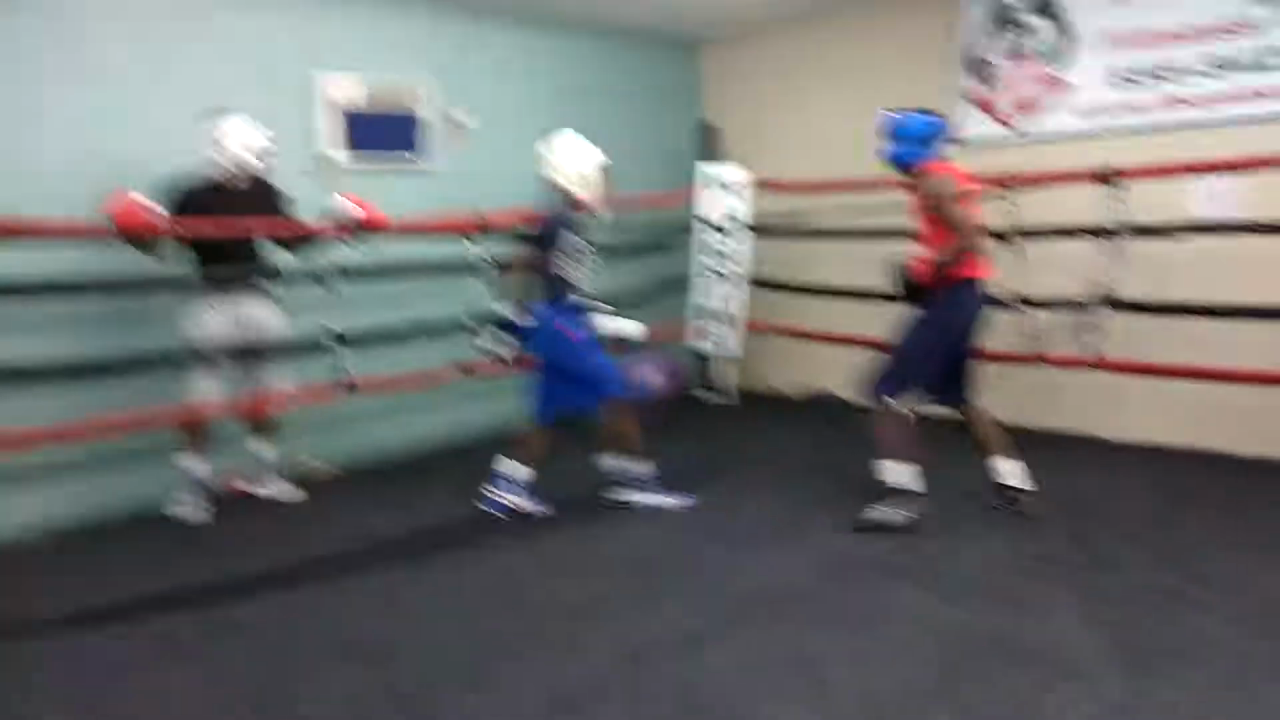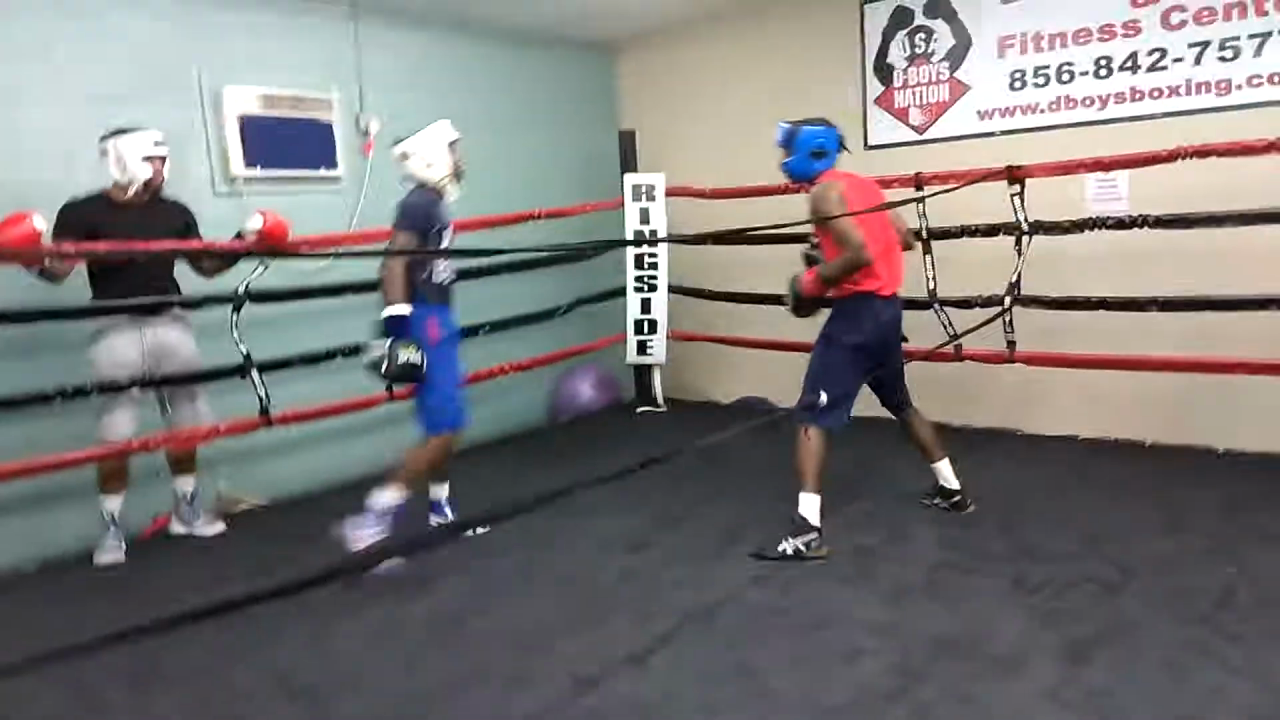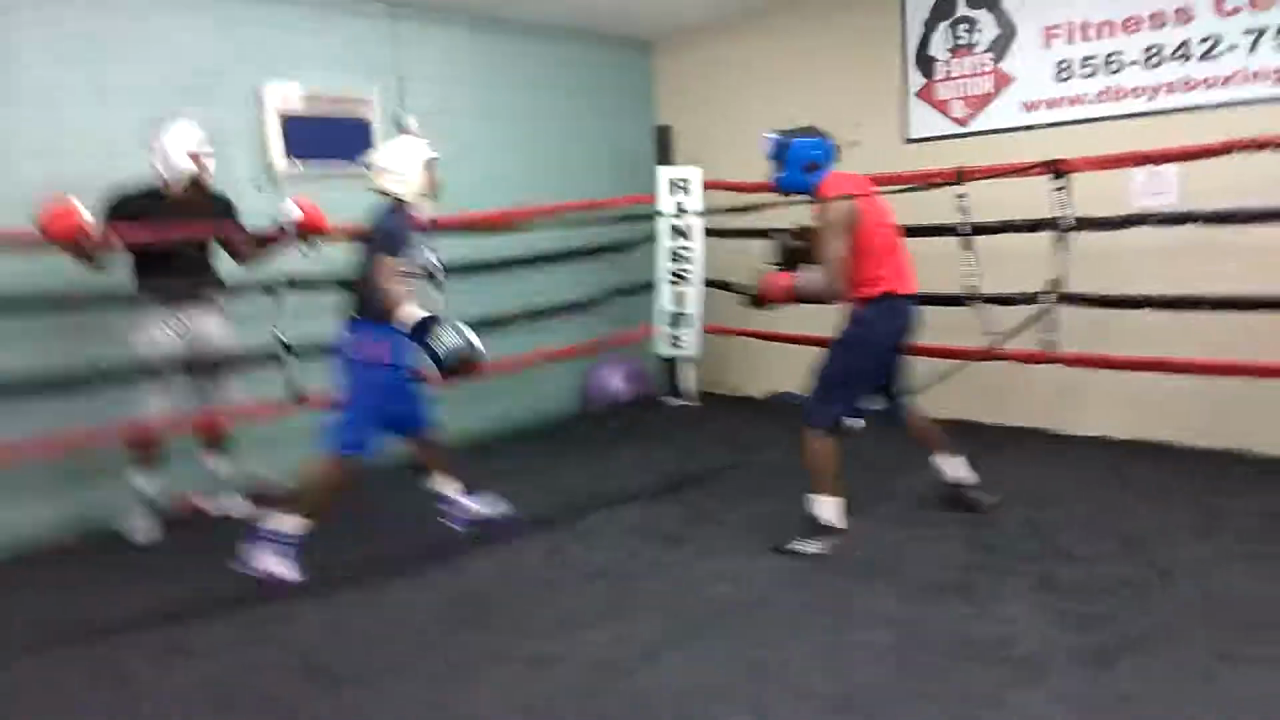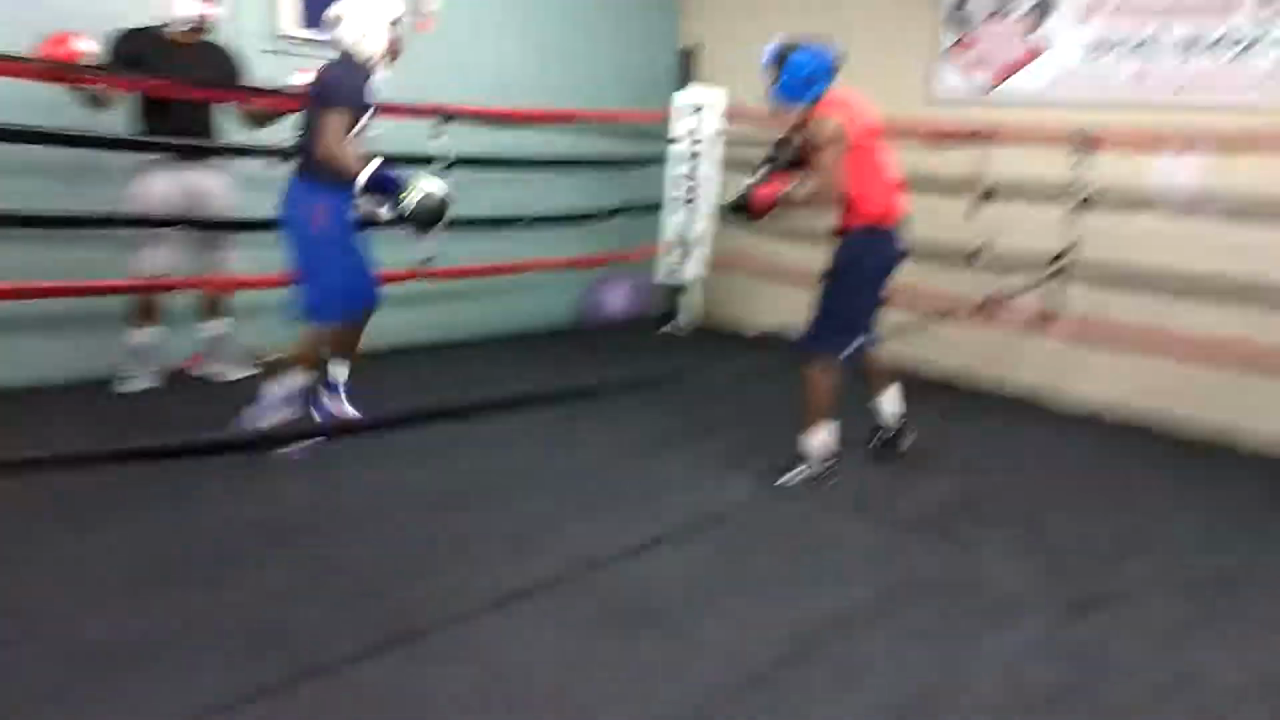
dt=0.2s
person 1, frame 1
left shoulder: (935, 180)
right shoulder: (951, 176)
left elbow: (970, 237)
left wrist: (926, 267)
left hip: (951, 295)
right hip: (964, 296)
left knee: (888, 390)
right knee: (955, 396)
left ankle: (904, 493)
right ankle: (1015, 485)
person 1, frame 2
left shoulder: (826, 192)
right shoulder: (861, 186)
left elbow: (859, 254)
right elbow: (904, 237)
left wrist: (813, 281)
left hip: (857, 308)
right hip: (885, 305)
left knee: (812, 413)
right knee: (899, 403)
left ankle: (807, 528)
right ankle: (951, 489)
person 1, frame 3
left shoulder: (834, 204)
right shoulder: (854, 185)
left elbow: (834, 287)
left wrist: (782, 286)
right wrist: (811, 247)
left hip: (880, 309)
right hip: (894, 303)
left knee: (819, 417)
right knee: (890, 404)
left ankle: (825, 527)
right ankle: (964, 483)
person 1, frame 4
left shoulder: (824, 120)
right shoulder: (848, 106)
left elbow: (826, 189)
left wrist: (768, 193)
right wrist: (798, 152)
left hip: (867, 235)
right hip: (883, 231)
left knee: (821, 348)
right knee: (848, 335)
left ankle: (817, 454)
right ankle: (893, 422)
person 2, frame 1
left shoulder: (573, 219)
right shoulder: (558, 219)
left wrist: (601, 318)
right wrist: (512, 323)
left hip: (564, 323)
right hip: (558, 327)
left knee: (551, 417)
right knee: (620, 396)
left ankle: (504, 488)
right ankle: (635, 482)
person 2, frame 2
left shoulder: (431, 203)
right shoulder: (420, 204)
left elbow: (402, 266)
right elbow: (394, 266)
left wrist: (390, 331)
right wrist: (398, 330)
left hip: (437, 324)
right hip: (427, 328)
left knee: (449, 422)
right knee: (443, 435)
left ankle: (440, 511)
right ankle: (376, 518)
person 2, frame 3
left shoulder: (399, 221)
right shoulder: (392, 223)
right elbow: (386, 292)
right wrist: (431, 328)
left hip: (388, 345)
right hip: (375, 347)
left knee: (420, 428)
right knee: (348, 451)
left ankle: (455, 500)
right ankle: (271, 541)
person 2, frame 4
left shoulder: (357, 77)
right shoulder: (343, 77)
right elbow: (328, 149)
right wrist: (386, 183)
left hip: (329, 204)
right hip: (316, 206)
left knee: (360, 303)
right knee: (333, 319)
left ankle: (330, 396)
right ankle: (272, 407)
person 3, frame 1
left shoulder: (264, 193)
right shoulder: (197, 197)
left elbow: (292, 239)
right elbow: (164, 241)
right wrist: (141, 232)
left hip: (257, 299)
right hip: (214, 303)
left knee: (266, 393)
right knee: (206, 399)
left ankle: (264, 472)
right ankle: (191, 485)
person 3, frame 2
left shoulder: (176, 212)
right shoulder: (84, 212)
left elbow: (208, 266)
right elbow: (59, 271)
left wrist: (245, 243)
right wrist: (37, 260)
left hip: (171, 325)
right hip: (120, 331)
left knee: (186, 427)
right knee: (118, 436)
left ankle: (187, 512)
right ankle: (113, 529)
person 3, frame 3
left shoulder: (216, 204)
right shoulder: (132, 205)
left elbow: (244, 252)
right elbow: (100, 254)
left hip: (205, 312)
right hip: (157, 316)
left knee: (214, 408)
right knee: (150, 417)
left ankle: (219, 488)
right ankle: (144, 504)
person 3, frame 4
left shoulder: (218, 57)
right shoulder: (137, 44)
left elbow: (252, 114)
right elbow: (105, 96)
right wrist: (85, 86)
left hip: (208, 171)
right hip: (161, 171)
left knee: (217, 271)
right knee: (152, 272)
left ankle: (216, 354)
right ankle: (140, 360)
